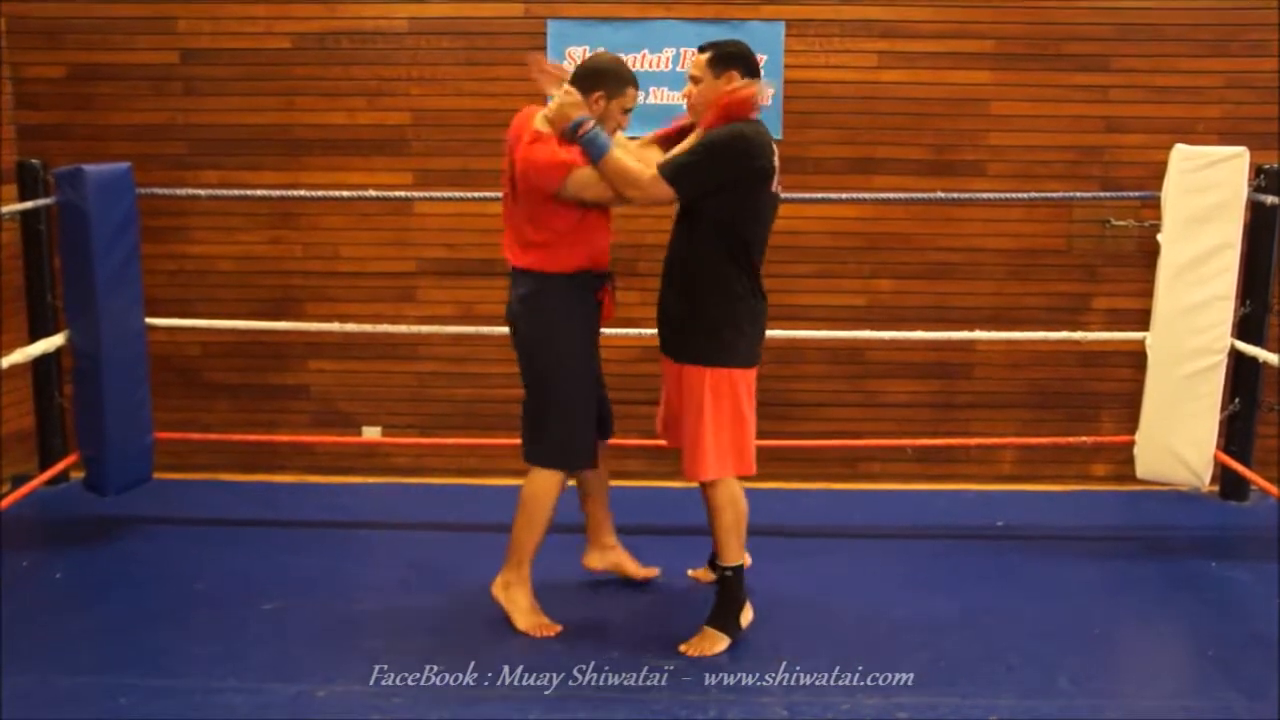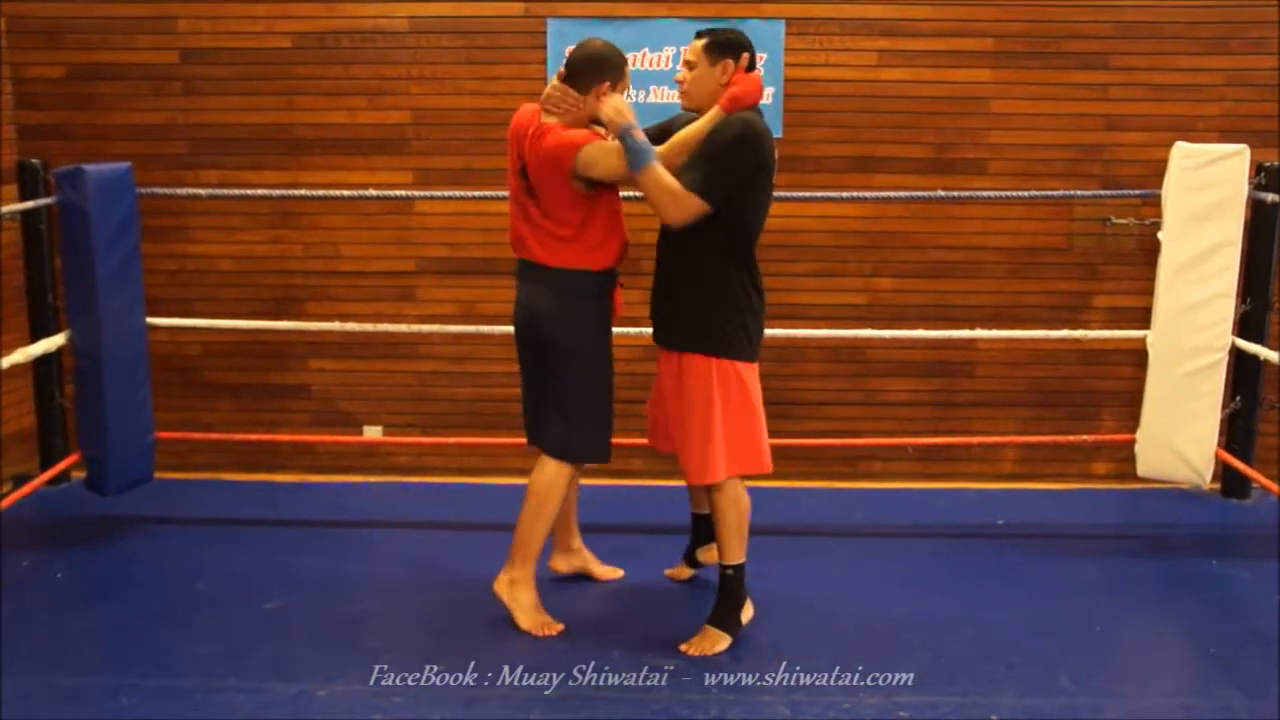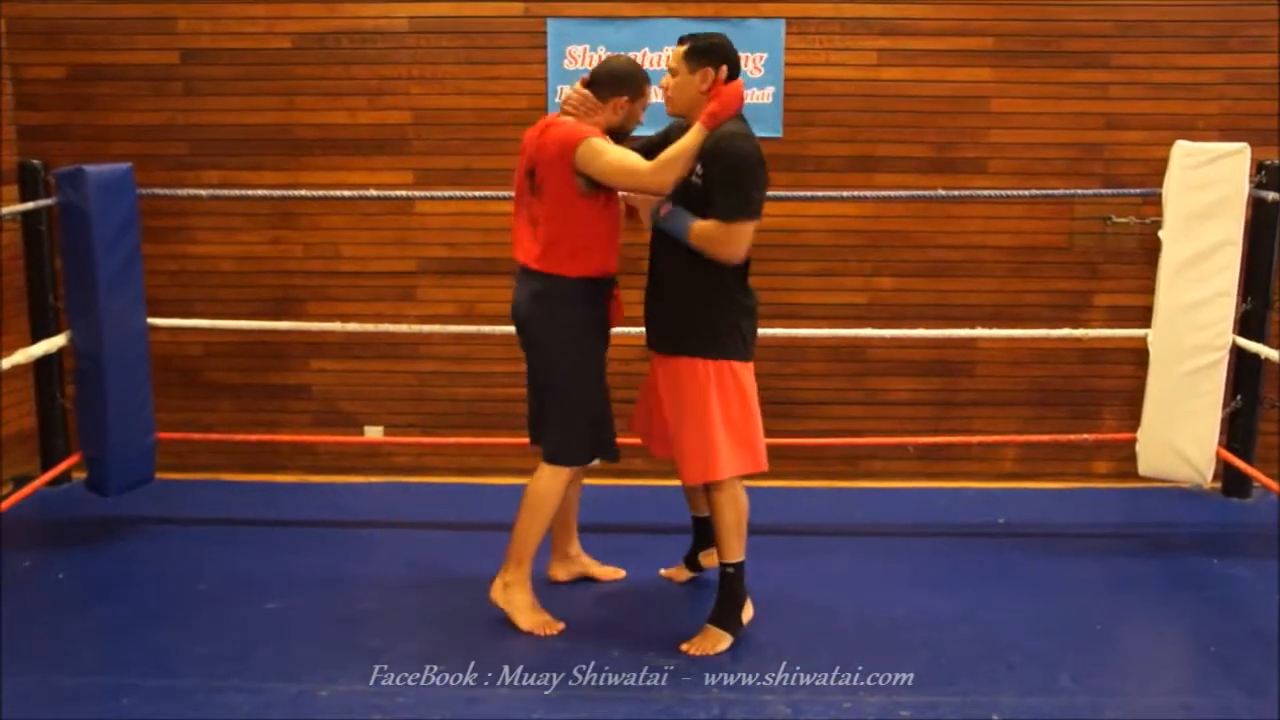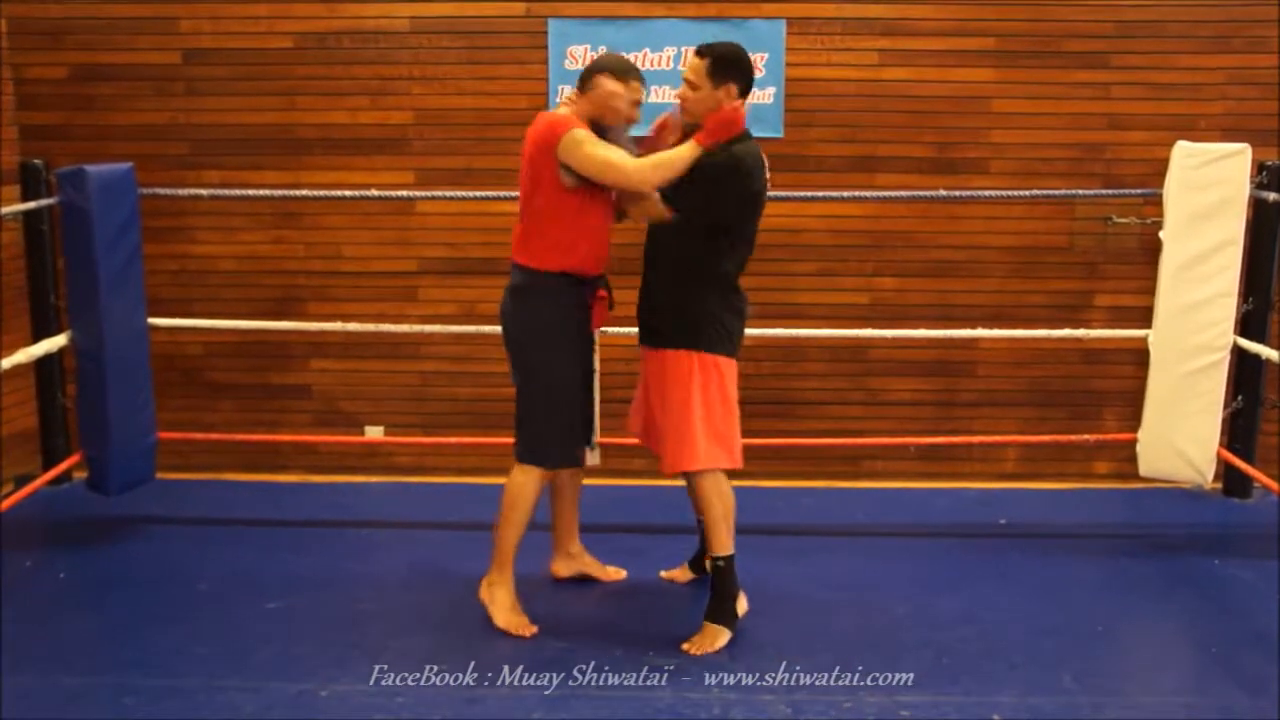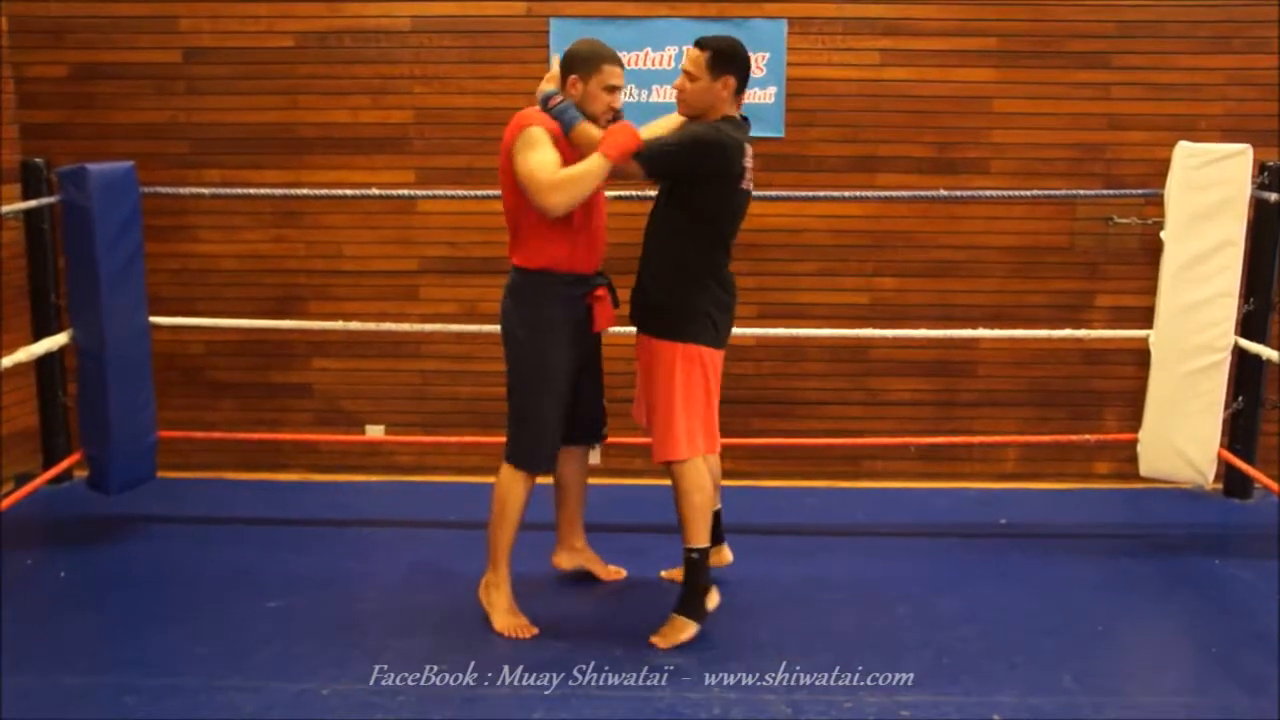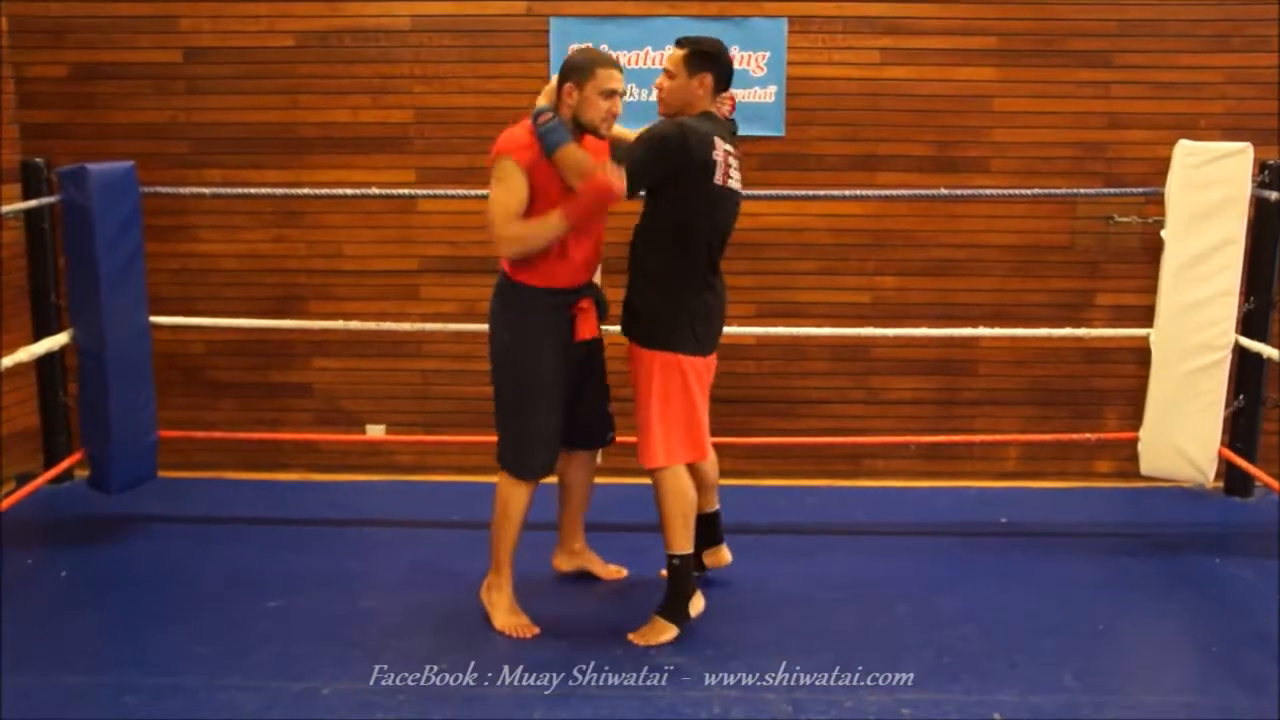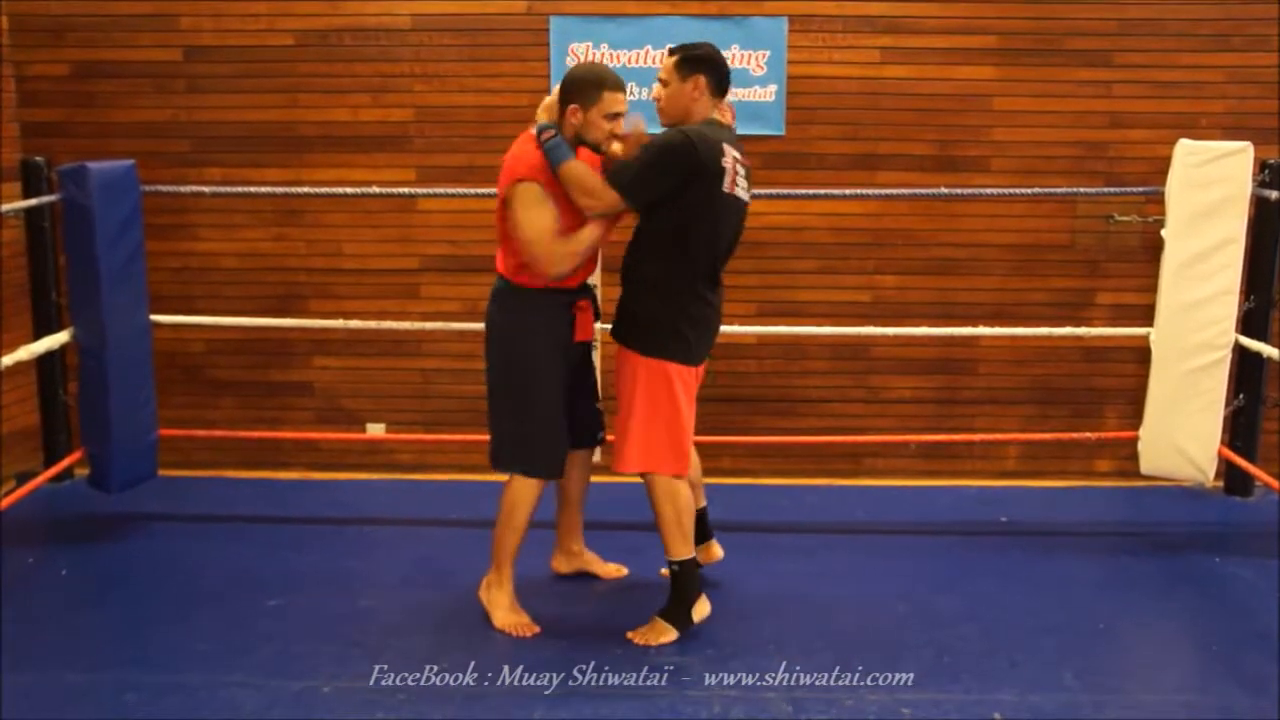
dt=0.2s
person 1, frame 1
left shoulder: (740, 142)
right shoulder: (717, 140)
left elbow: (643, 188)
right elbow: (647, 162)
left wrist: (583, 125)
left hip: (722, 330)
right hip: (696, 322)
left knee: (719, 464)
right knee: (702, 454)
left ankle: (732, 605)
right ankle: (727, 552)
person 1, frame 2
left shoulder: (744, 135)
right shoulder: (689, 128)
left elbow: (676, 208)
right elbow: (620, 155)
left wrist: (625, 130)
left hip: (720, 327)
right hip: (681, 320)
left knee: (721, 461)
right knee: (687, 445)
left ankle: (734, 603)
right ankle: (706, 541)
person 1, frame 3
left shoulder: (734, 149)
right shoulder: (677, 134)
left elbow: (733, 247)
left wrist: (661, 205)
right wrist: (590, 121)
left hip: (713, 332)
right hip: (674, 327)
left knee: (718, 462)
right knee: (683, 448)
left ankle: (733, 601)
right ankle: (703, 546)
person 1, frame 4
left shoulder: (734, 164)
right shoulder: (698, 142)
left hip: (701, 326)
right hip: (671, 322)
left knee: (702, 458)
right knee: (683, 448)
left ankle: (728, 599)
right ankle: (711, 553)
person 1, frame 5
left shoulder: (714, 143)
right shoulder: (719, 133)
left elbow: (617, 158)
right elbow: (650, 145)
left hip: (686, 316)
right hip: (682, 308)
left knee: (684, 448)
right knee: (694, 439)
left ankle: (697, 589)
right ankle: (712, 543)
person 1, frame 6
left shoulder: (678, 137)
right shoulder: (718, 139)
left elbow: (594, 180)
right elbow: (643, 157)
left hip: (671, 319)
right hip: (692, 310)
left knee: (667, 453)
right knee: (690, 439)
left ankle: (683, 593)
right ankle: (711, 543)
person 1, frame 7
left shoulder: (686, 144)
right shoulder: (720, 147)
left elbow: (594, 199)
right elbow: (640, 193)
left wrist: (551, 134)
left hip: (665, 324)
right hip: (680, 316)
left knee: (658, 461)
right knee: (673, 447)
left ankle: (687, 598)
right ankle: (700, 541)
person 2, frame 1
left shoulder: (532, 120)
right shoulder: (557, 161)
left hip: (548, 294)
right hip: (558, 303)
left knee: (588, 427)
right knee: (558, 451)
left ankle: (603, 544)
right ankle: (516, 580)
person 2, frame 2
left shoulder: (527, 120)
right shoulder: (575, 145)
right wrist: (725, 107)
left hip: (539, 289)
right hip: (573, 298)
left knee: (565, 432)
right knee: (565, 444)
left ankle: (567, 547)
right ankle: (516, 577)
person 2, frame 3
left shoulder: (550, 130)
right shoulder: (579, 143)
right elbow: (656, 180)
right wrist: (707, 119)
left hip: (552, 295)
right hip: (564, 303)
left knee: (574, 436)
right knee: (565, 447)
left ankle: (566, 553)
right ankle: (512, 581)
person 2, frame 4
left shoulder: (572, 131)
right shoulder: (565, 130)
left elbow: (630, 177)
right elbow: (640, 178)
right wrist: (706, 135)
left hip: (564, 296)
right hip: (542, 299)
left knee: (570, 435)
right knee: (540, 447)
left ankle: (569, 551)
right ankle: (498, 582)
person 2, frame 5
right shoulder: (532, 129)
left elbow: (639, 149)
right elbow: (555, 200)
right wrist: (610, 151)
left hip: (583, 297)
right hip: (541, 300)
left knee: (578, 432)
right knee: (530, 448)
left ankle: (571, 545)
right ankle: (496, 582)
person 2, frame 6
left shoulder: (593, 141)
right shoulder: (519, 149)
right elbow: (504, 239)
right wrist: (580, 209)
left hip: (578, 308)
right hip: (529, 313)
left knee: (586, 436)
right knee: (528, 459)
left ankle: (572, 548)
right ankle: (498, 584)
person 2, frame 7
left shoulder: (573, 147)
right shoulder: (529, 169)
right elbow: (552, 262)
right wrist: (604, 223)
left hip: (563, 313)
right hip: (528, 313)
left knee: (580, 437)
right knee: (533, 458)
left ankle: (570, 549)
right ankle: (497, 582)
